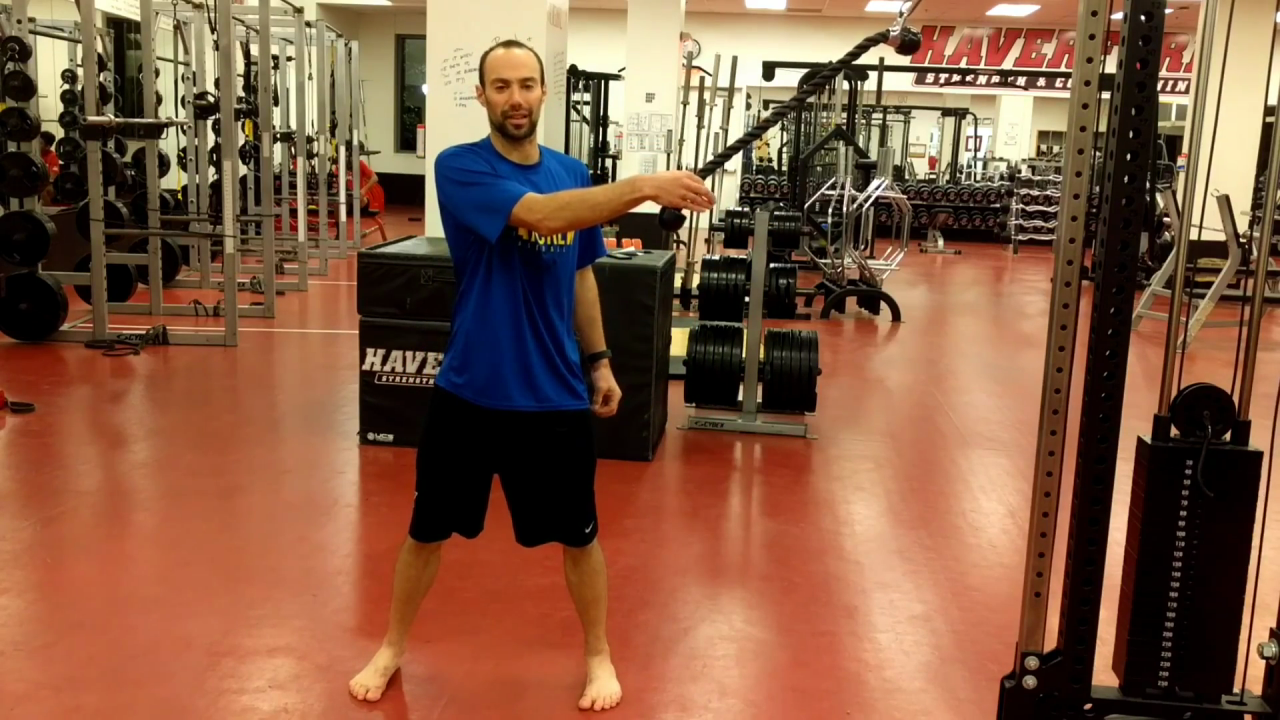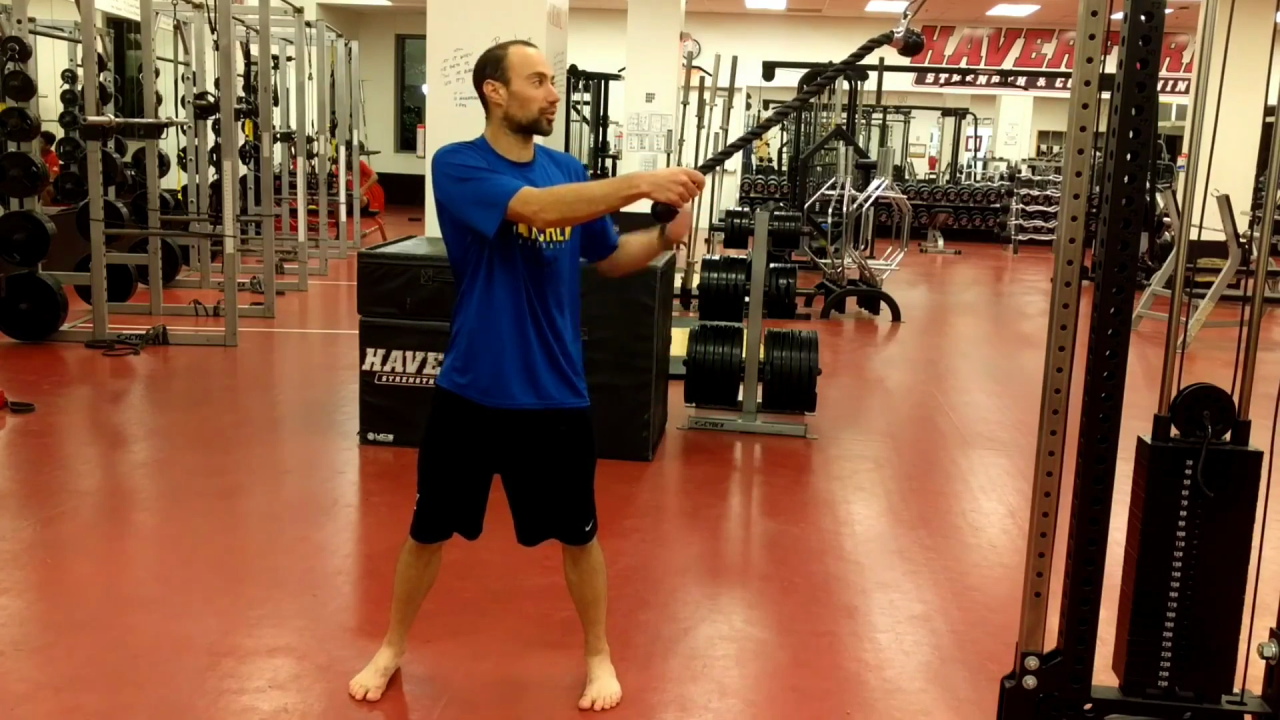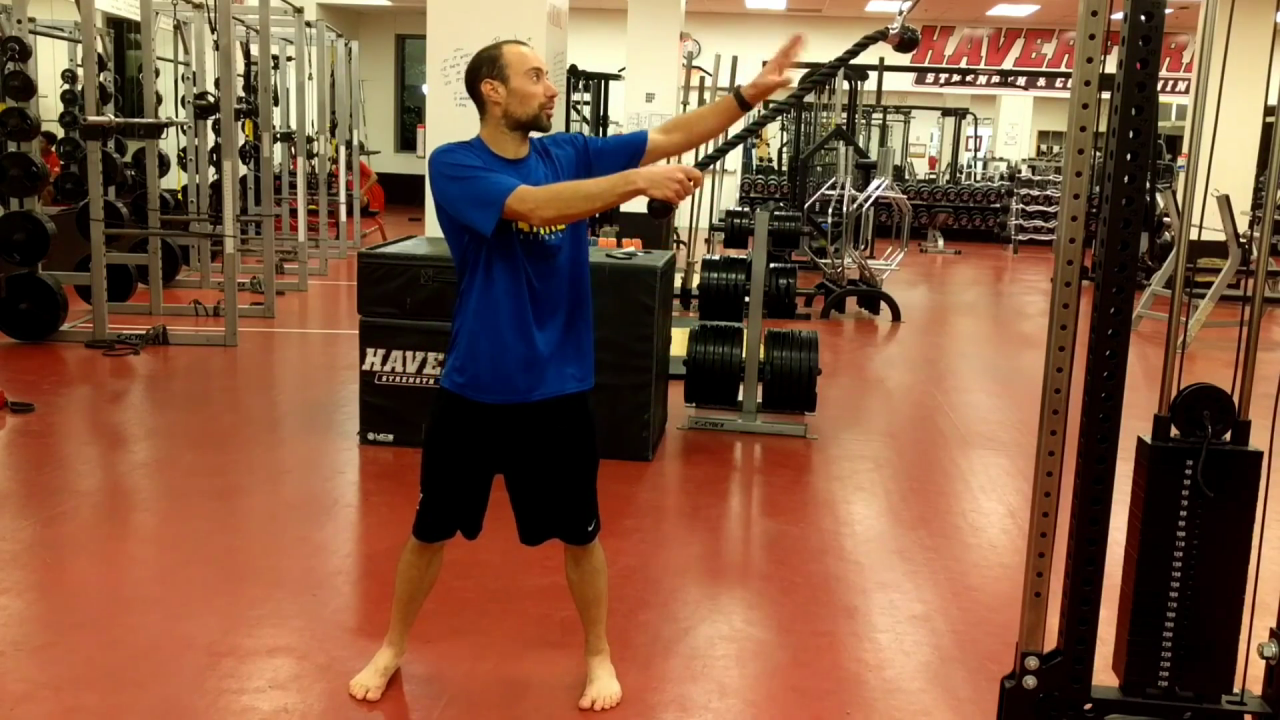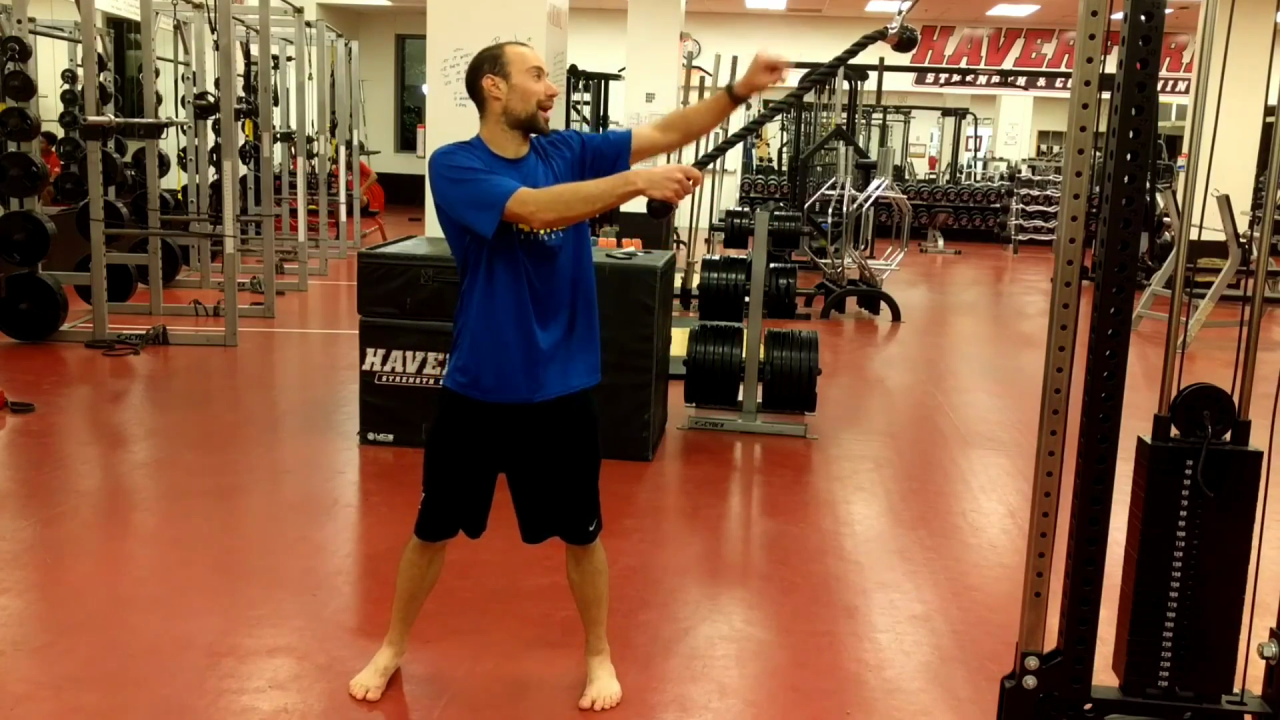
dt=0.5s
person 1, frame 1
left shoulder: (572, 173)
right shoulder: (459, 168)
right elbow: (538, 215)
left wrist: (599, 360)
right wrist: (644, 187)
left hip: (554, 396)
right hip: (469, 393)
left knee: (578, 536)
right knee: (427, 530)
left ankle: (598, 655)
right ankle: (390, 649)
person 1, frame 2
left shoulder: (569, 170)
right shoulder: (456, 165)
left elbow: (608, 256)
right elbow: (536, 208)
left wrist: (664, 235)
right wrist: (640, 182)
left hip: (556, 393)
right hip: (471, 392)
left knee: (578, 534)
right knee: (429, 531)
left ankle: (598, 655)
right ankle: (391, 649)
person 1, frame 3
left shoulder: (571, 155)
right shoulder: (455, 165)
left elbow: (672, 137)
right elbow: (534, 207)
left wrist: (752, 93)
right wrist: (641, 180)
left hip: (558, 392)
right hip: (474, 391)
left knee: (580, 534)
right knee: (431, 531)
left ankle: (599, 656)
right ankle: (391, 650)
person 1, frame 4
left shoulder: (567, 152)
right shoulder: (454, 165)
left elbow: (662, 134)
right elbow: (531, 209)
left wrist: (738, 91)
right wrist: (638, 181)
left hip: (561, 391)
right hip: (477, 390)
left knee: (581, 533)
right knee: (434, 529)
left ankle: (599, 655)
right ankle: (391, 649)
